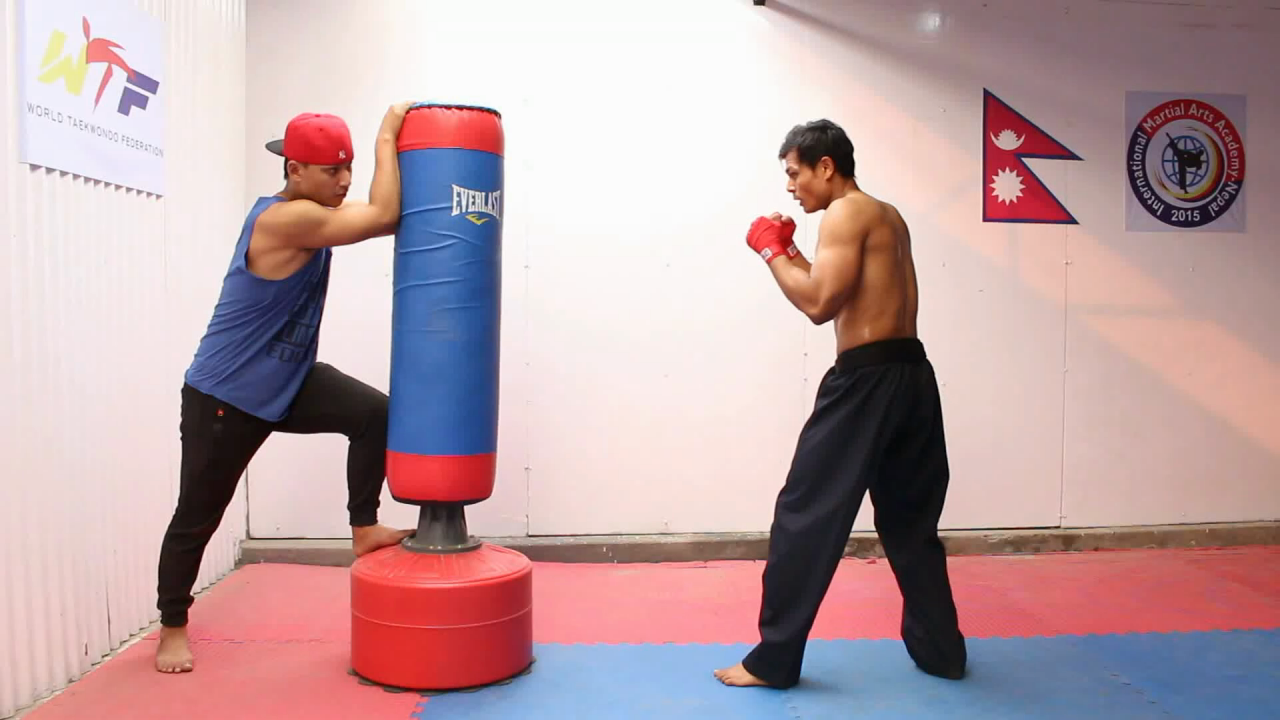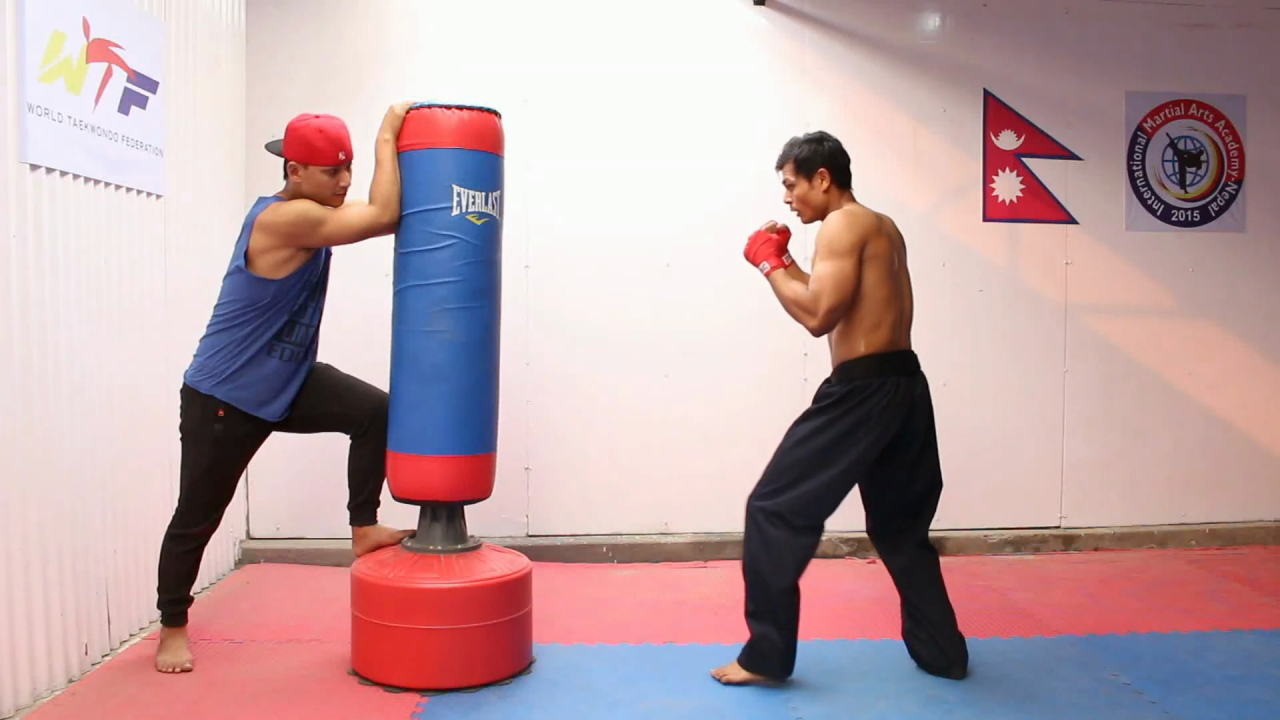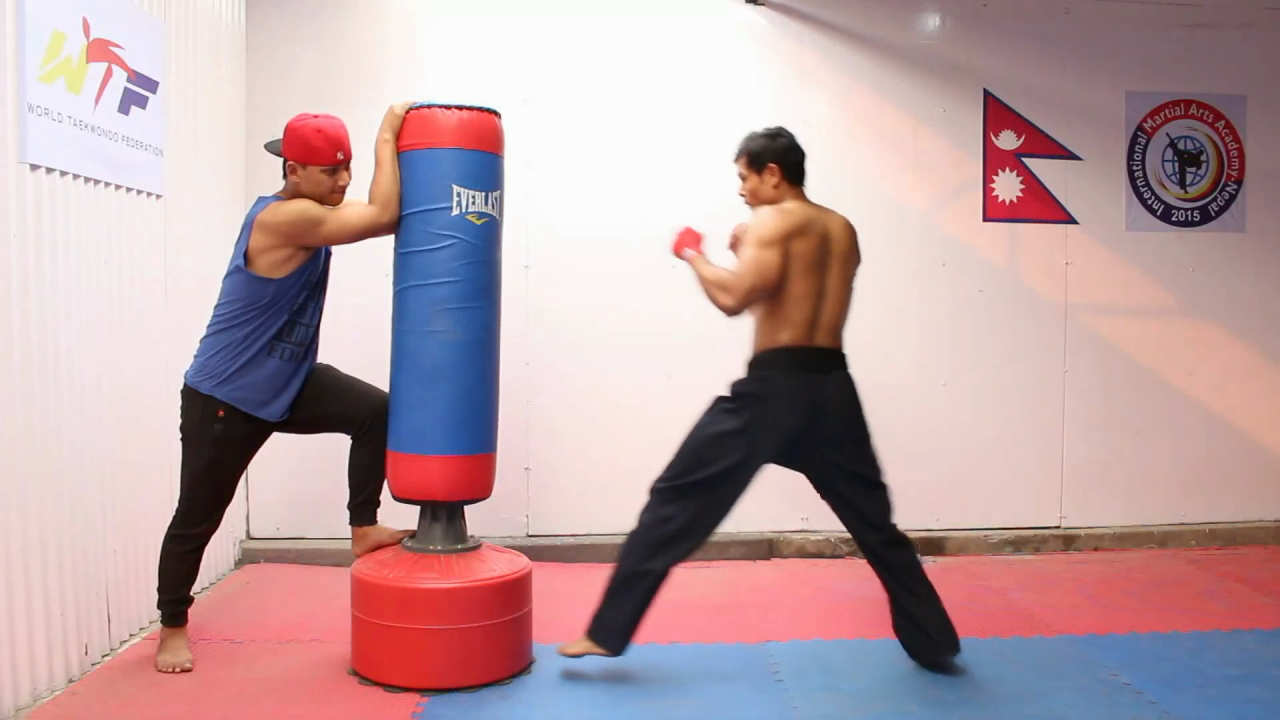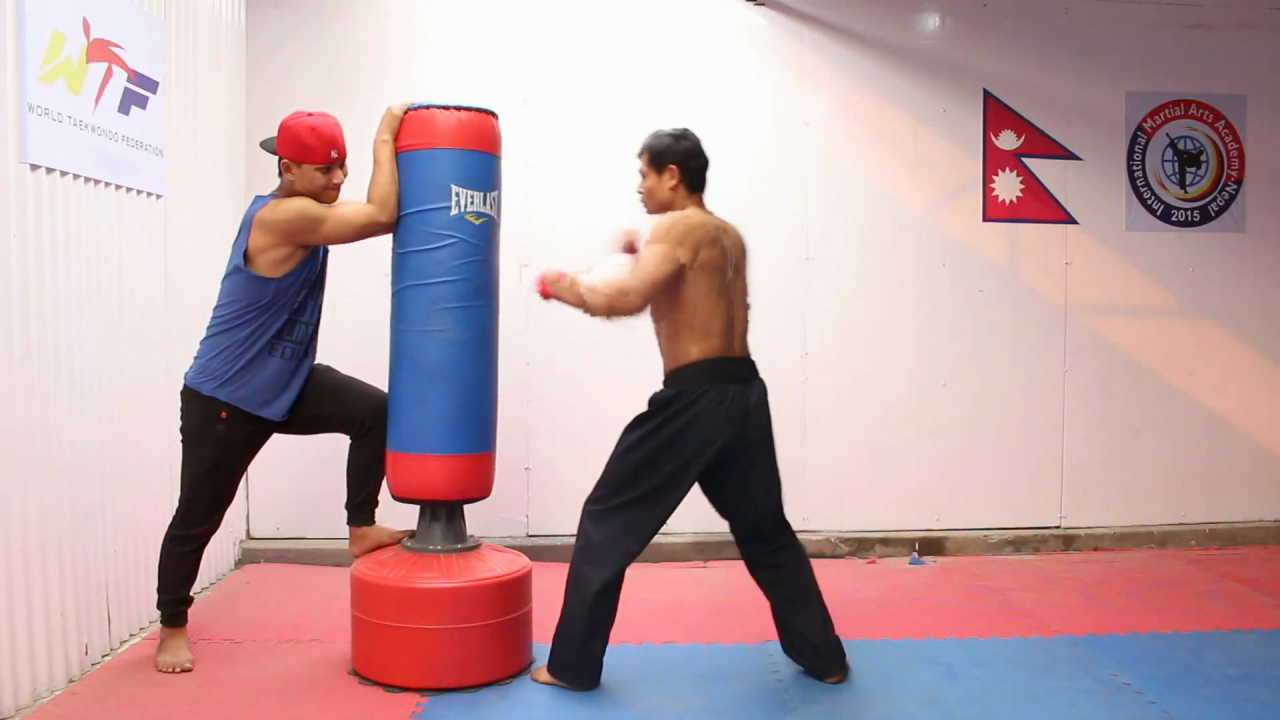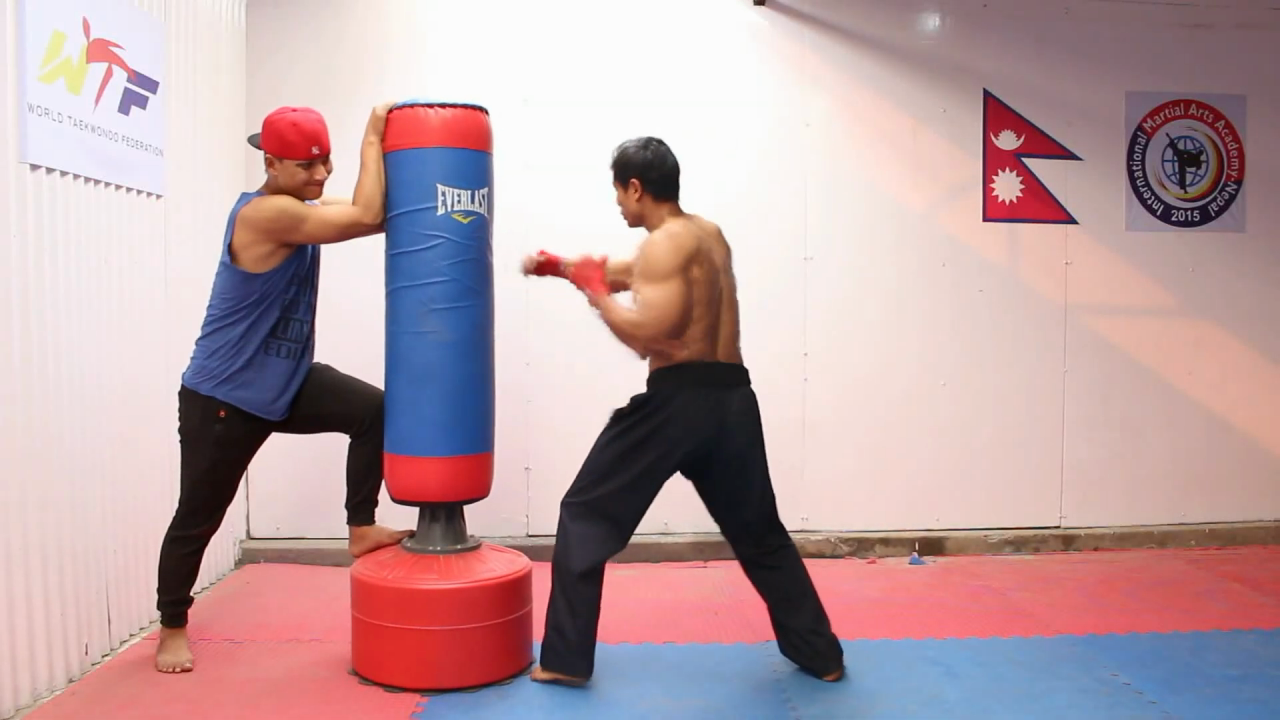
dt=1s
person 1, frame 1
left shoulder: (314, 212)
right shoulder: (284, 219)
left elbow: (384, 218)
right elbow: (381, 216)
right wrist: (389, 136)
left hip: (288, 382)
right hip: (224, 395)
left knee: (373, 414)
right knee: (198, 516)
left ankle: (363, 530)
right ankle: (173, 628)
person 1, frame 2
left shoulder: (313, 211)
right shoulder: (283, 219)
left elbow: (382, 215)
right elbow: (381, 217)
right wrist: (388, 136)
left hip: (288, 381)
right hip: (223, 395)
left knee: (375, 412)
right knee: (198, 516)
left ankle: (363, 529)
right ankle: (172, 627)
person 1, frame 3
left shoulder: (314, 211)
right shoulder: (282, 219)
left elbow: (382, 216)
right elbow: (381, 217)
right wrist: (388, 136)
left hip: (289, 382)
right hip: (224, 395)
left knee: (375, 412)
right knee: (198, 517)
left ankle: (363, 529)
right ankle: (172, 628)
person 1, frame 4
left shoulder: (312, 210)
right shoulder: (280, 217)
left elbow: (379, 216)
right elbow: (379, 216)
right wrist: (386, 137)
left hip: (288, 383)
right hip: (223, 397)
left knee: (375, 411)
right knee: (198, 518)
left ankle: (360, 530)
right ankle: (172, 628)
person 1, frame 5
left shoulder: (303, 208)
right shoulder: (264, 214)
left elbow: (374, 217)
right elbow: (364, 217)
right wrist: (372, 140)
left hip: (286, 382)
right hip: (222, 396)
left knee: (373, 410)
right knee: (198, 517)
left ankle: (360, 529)
right ankle: (173, 629)
person 2, frame 1
left shoulder: (845, 213)
right shoulder: (888, 216)
left elbow: (820, 304)
left wrist: (770, 252)
right wrist: (791, 252)
left hip: (868, 380)
right hip: (909, 376)
left knee: (806, 513)
right knee: (910, 519)
left ankle: (775, 658)
right ankle: (940, 649)
person 2, frame 2
left shoulder: (842, 224)
right shoulder: (883, 227)
left elbow: (818, 316)
left wrist: (767, 264)
right wrist: (785, 261)
left hip: (863, 391)
right hip: (903, 388)
left knee: (775, 509)
right knee: (902, 526)
left ankle: (767, 655)
right ankle: (942, 651)
person 2, frame 3
left shoulder: (773, 220)
right shoulder: (843, 230)
left elbow: (734, 298)
left wrist: (692, 252)
left hip: (774, 387)
right hip: (831, 386)
left knee: (677, 499)
right knee: (871, 518)
left ankle: (608, 631)
right ankle: (933, 642)
person 2, frame 4
left shoulder: (675, 229)
right shoulder: (728, 235)
left elbow: (622, 300)
left wrist: (561, 284)
right wrist: (645, 255)
left hip: (693, 398)
right hip: (743, 394)
left knee: (607, 522)
right knee: (767, 531)
left ankle: (572, 665)
right ankle: (823, 656)
person 2, frame 5
left shoulder: (665, 244)
right shoulder: (706, 233)
left elbow: (647, 335)
right elbow: (629, 272)
left wrist: (594, 290)
right wrist: (562, 265)
left hip: (677, 400)
right hip: (732, 399)
left knee: (585, 516)
right knee: (760, 534)
left ankle: (565, 659)
right ankle: (820, 655)
